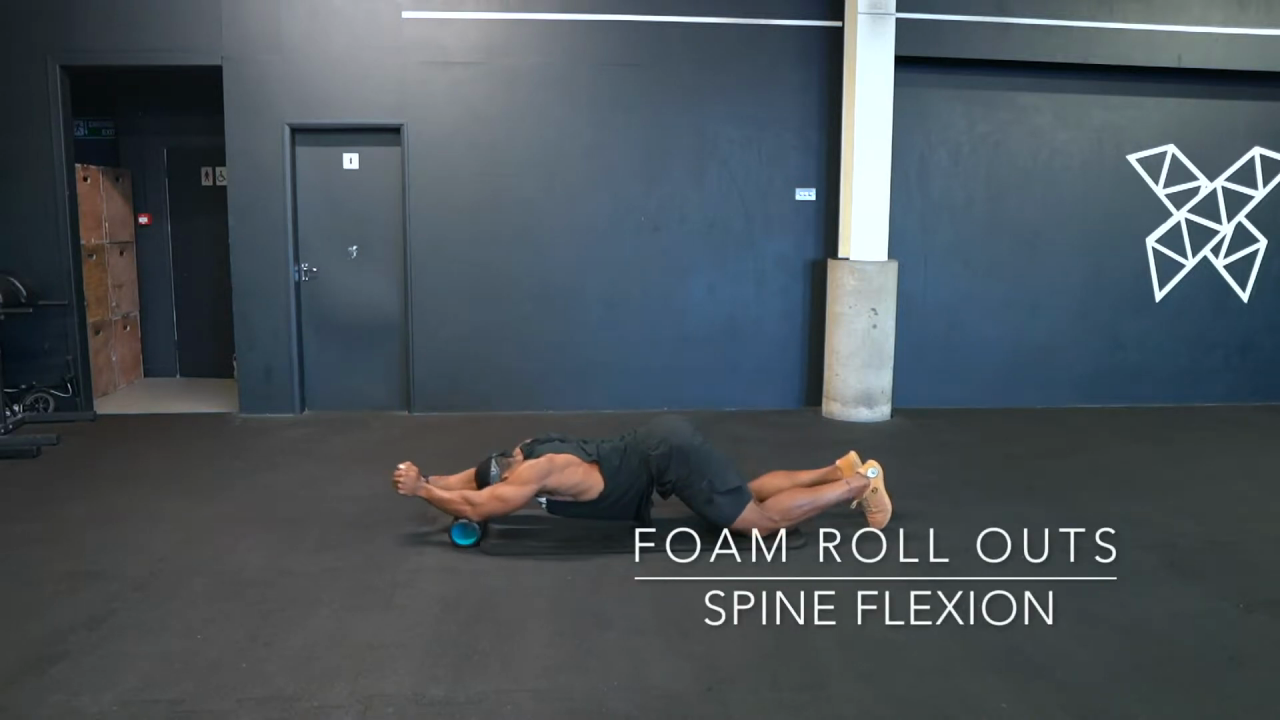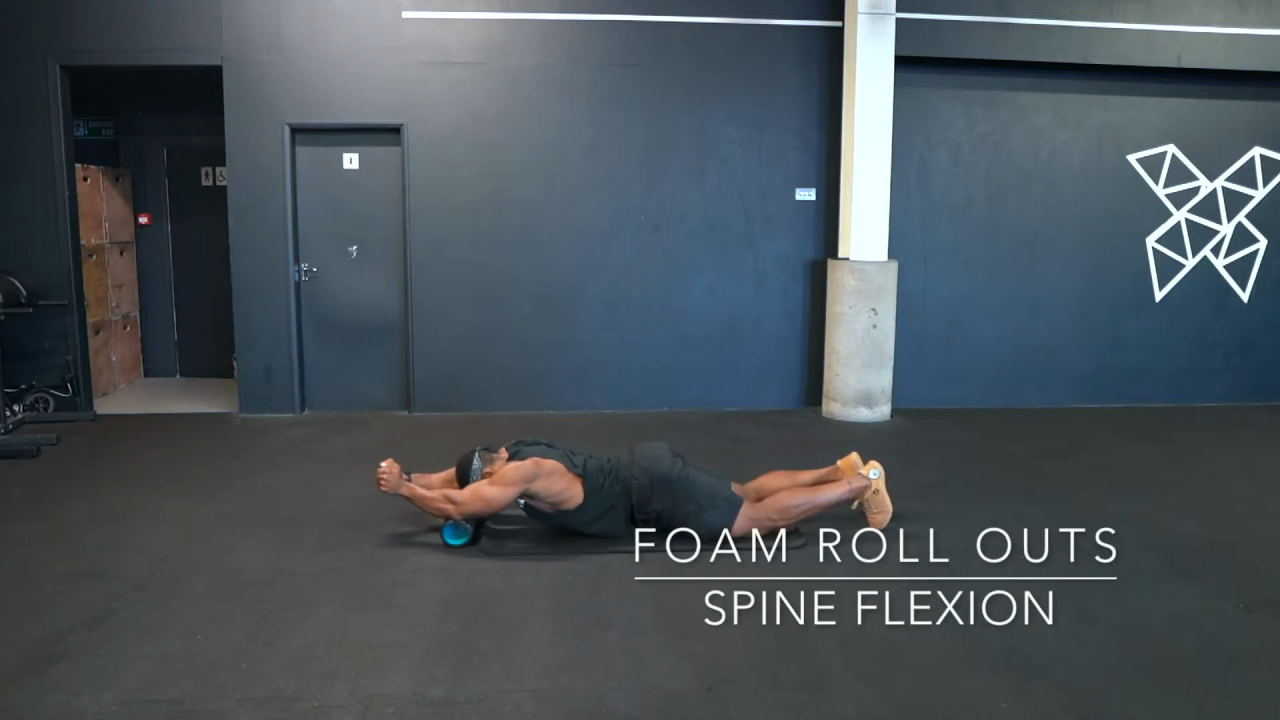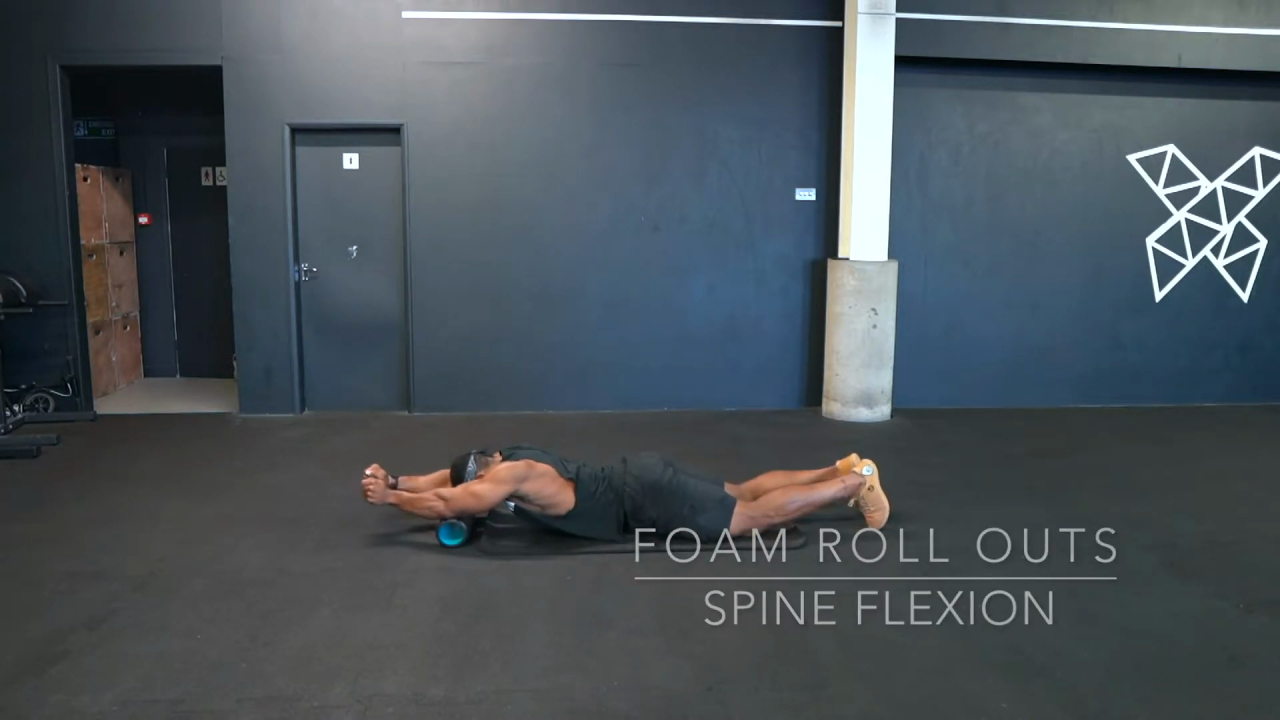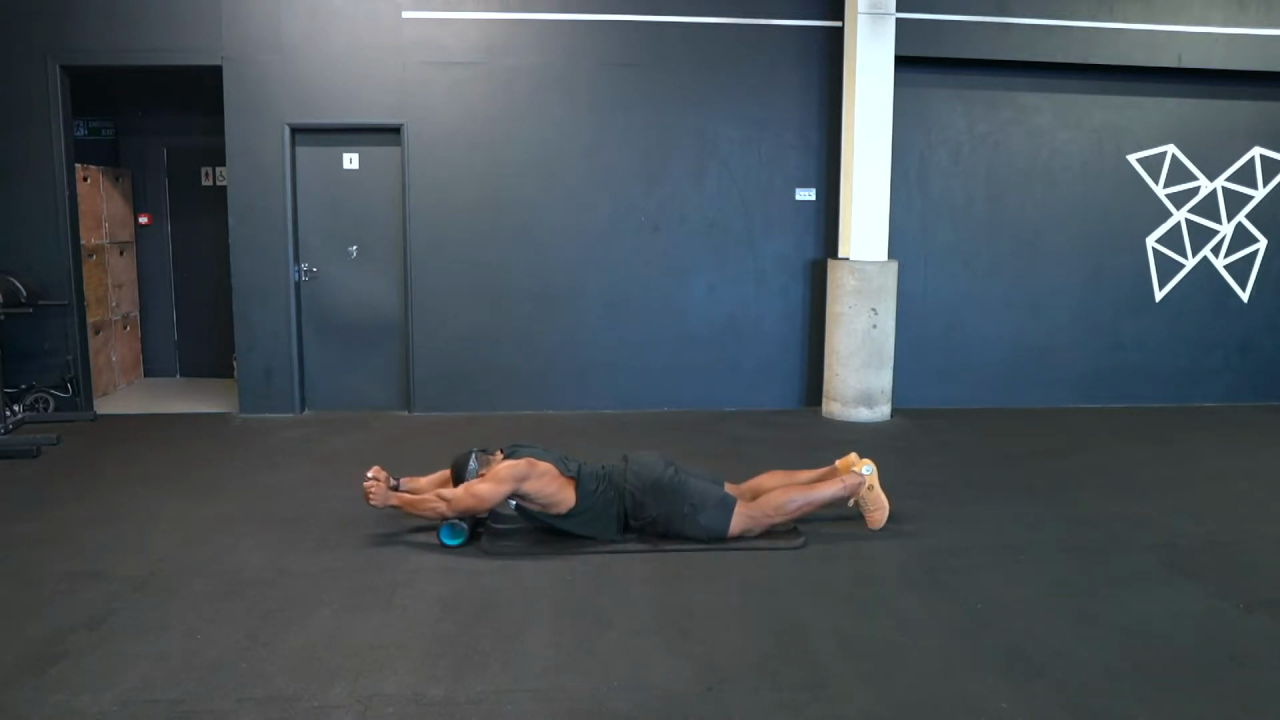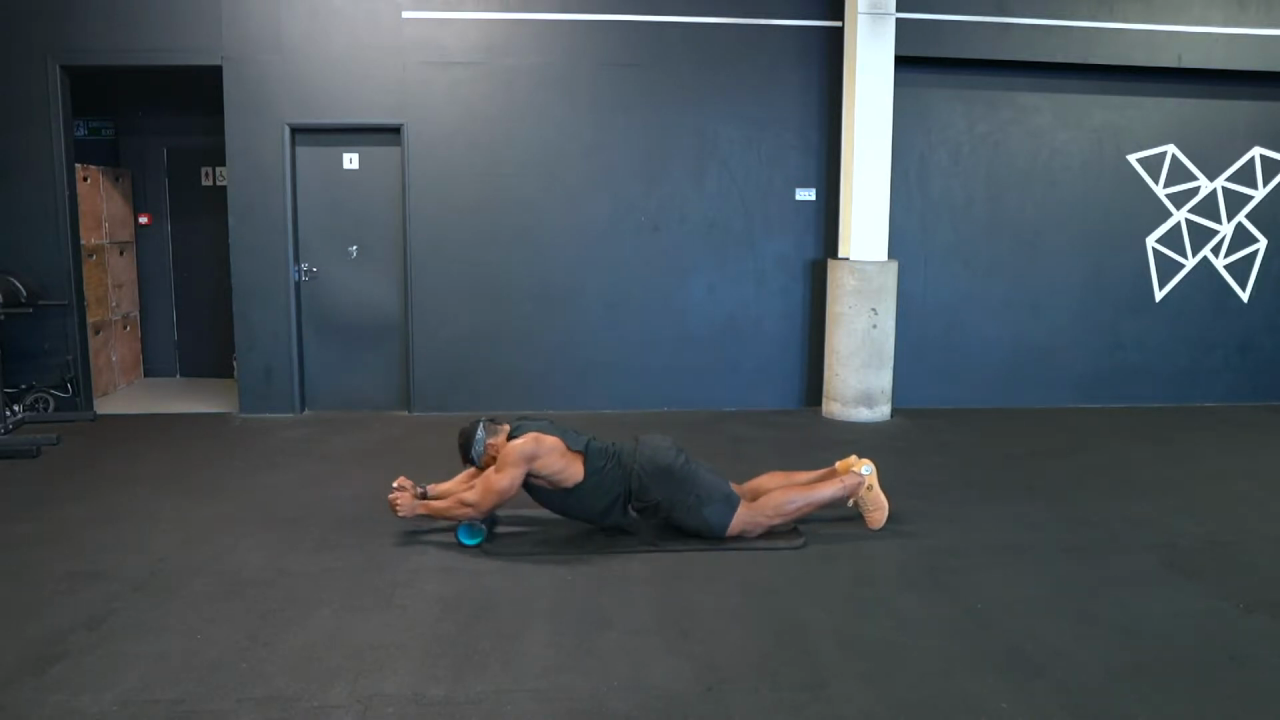
dt=0.5s
person 1, frame 1
left shoulder: (537, 472)
right shoulder: (528, 453)
left elbow: (475, 506)
right elbow: (475, 478)
left wrist: (420, 489)
right wrist: (429, 480)
left hip: (669, 455)
right hip: (665, 442)
left knee: (763, 519)
right knee: (750, 491)
left ankle: (860, 483)
right ankle: (841, 470)
person 1, frame 2
left shoulder: (522, 473)
right shoulder: (514, 453)
left elbow: (456, 507)
right elbow: (458, 481)
left wrist: (402, 488)
right wrist: (411, 478)
left hip: (652, 488)
right hip: (650, 469)
left knee: (762, 518)
right knee: (747, 492)
left ankle: (861, 483)
right ankle: (842, 470)
person 1, frame 3
left shoulder: (511, 477)
right shoulder: (506, 460)
left elbow: (446, 503)
right elbow: (449, 478)
left wrist: (388, 497)
right wrist: (396, 480)
left hip: (647, 499)
right hip: (642, 479)
left knee: (755, 517)
right knee: (743, 492)
left ankle: (856, 481)
right ankle: (842, 470)
person 1, frame 4
left shoulder: (513, 474)
right shoulder: (508, 457)
left elbow: (447, 503)
right elbow: (451, 477)
left wrist: (390, 500)
right wrist: (398, 483)
left hip: (647, 498)
right hip: (642, 477)
left knee: (755, 517)
right knee: (743, 492)
left ankle: (854, 481)
right ankle: (842, 469)
person 1, frame 5
left shoulder: (520, 450)
right shoulder: (519, 436)
left elbow: (477, 505)
right elbow: (472, 481)
left wrist: (419, 510)
right wrist: (424, 490)
left hip: (653, 479)
right hip: (650, 463)
left knee: (752, 521)
right knee: (743, 492)
left ankle: (853, 481)
right ankle: (841, 471)
